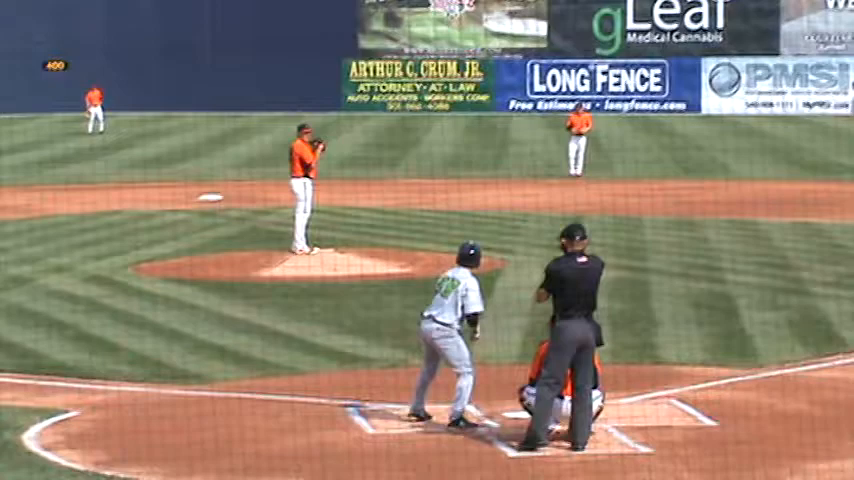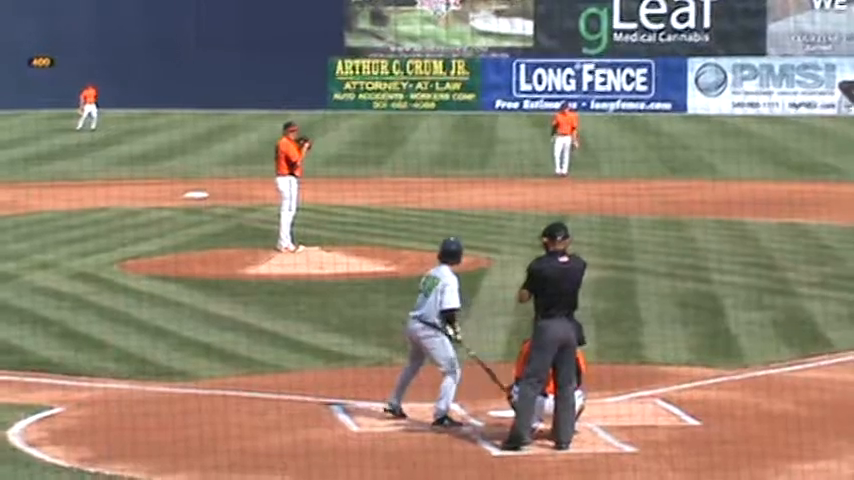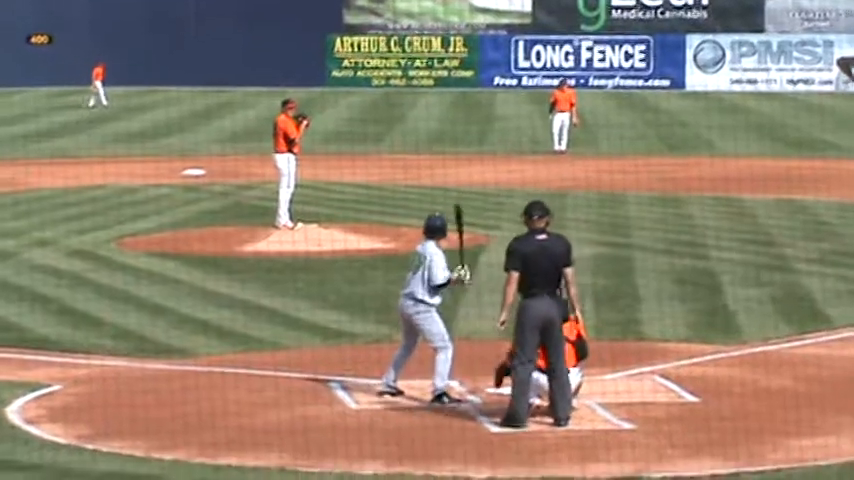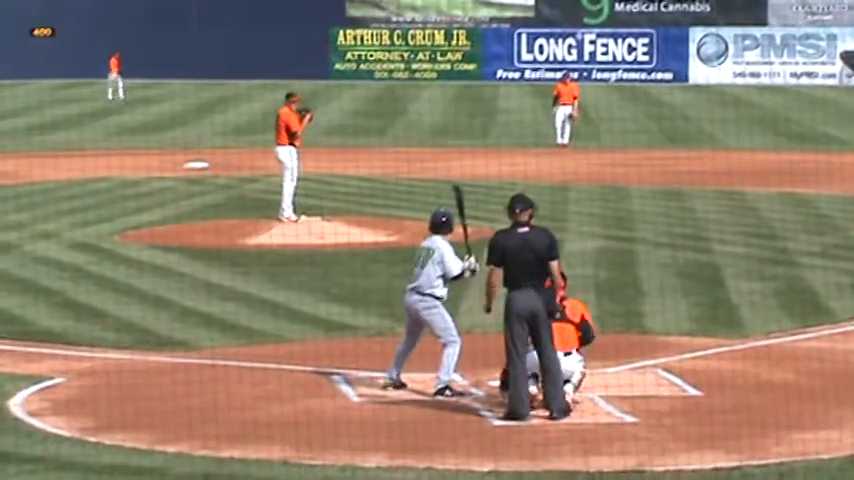
dt=0.5s
person 1, frame 1
left shoulder: (558, 266)
right shoulder: (597, 264)
left elbow: (540, 297)
left hip: (565, 328)
right hip: (588, 328)
left knee: (549, 382)
right knee: (584, 385)
left ankle: (537, 435)
right ankle: (580, 438)
person 1, frame 2
left shoulder: (539, 266)
right shoulder: (579, 265)
left elbow: (522, 298)
left hip: (547, 327)
right hip: (569, 327)
left knee: (531, 382)
right knee: (566, 384)
left ankle: (520, 434)
right ankle: (564, 437)
person 1, frame 3
left shoulder: (518, 245)
right shoulder: (561, 243)
left elbow: (512, 281)
right elbow: (570, 279)
left wrist: (504, 311)
right wrist: (575, 307)
left hip: (530, 306)
right hip: (554, 305)
left knee: (523, 363)
right knee: (557, 362)
left ankle: (518, 415)
right ankle: (562, 414)
person 1, frame 4
left shoulder: (500, 239)
right shoulder: (545, 236)
left elbow: (495, 276)
right elbow: (555, 273)
left wrist: (489, 301)
right wrist: (555, 296)
left hip: (516, 299)
right hip: (540, 298)
left knee: (516, 356)
right knee: (548, 353)
left ankle: (519, 409)
right ankle: (557, 406)
person 2, frame 1
left shoulder: (447, 275)
right shoulder: (469, 281)
left elbow: (444, 302)
right elbow: (472, 314)
right wrist: (475, 330)
left hip: (427, 325)
right hip: (444, 331)
left knee: (429, 368)
right knee: (466, 372)
left ankle: (417, 408)
right ankle: (456, 417)
person 2, frame 2
left shoulder: (431, 273)
right shoulder: (450, 278)
right elbow: (448, 311)
left wrist: (446, 326)
right wrist: (456, 330)
left hip: (414, 325)
right hip: (430, 330)
left knee: (413, 365)
right knee: (452, 371)
left ankle: (394, 404)
right ankle: (441, 416)
person 2, frame 3
left shoulder: (420, 249)
right shoulder: (435, 252)
right elbow: (439, 282)
left wrist: (454, 275)
right wrist: (458, 276)
left hip: (406, 302)
right hip: (421, 307)
left knee: (407, 345)
right knee: (444, 347)
left ankle: (388, 384)
right ankle: (439, 392)
person 2, frame 4
left shoulder: (425, 244)
right shoulder: (443, 246)
right elbow: (455, 274)
left wrist: (465, 267)
right wrist: (469, 265)
left hip: (412, 297)
right hip: (428, 302)
left knee: (410, 339)
right knee: (452, 341)
left ankle: (393, 378)
right ankle: (442, 386)
person 3, frame 1
left shoulder: (300, 145)
right shoulder: (301, 146)
left elbow: (307, 161)
right elbow: (311, 164)
left wrist: (315, 149)
right wrist: (318, 150)
left hip: (303, 181)
right hip: (303, 182)
left knee: (304, 212)
right knee: (302, 213)
left ankle: (300, 244)
right ankle: (299, 246)
person 3, frame 2
left shoulder: (286, 143)
right shoulder: (287, 143)
left elbow: (294, 159)
right elbow: (297, 163)
left wrist: (301, 148)
right wrist: (304, 148)
left hip: (287, 179)
right hip: (288, 180)
left knee: (289, 211)
right knee: (287, 211)
left ankle: (285, 242)
right ankle: (284, 244)
person 3, frame 3
left shoulder: (282, 120)
right shoulder: (285, 121)
left elbow: (290, 137)
right elbow: (295, 140)
left wrist: (298, 125)
right wrist: (302, 126)
left hip: (286, 156)
right hip: (286, 157)
left knee: (288, 188)
right knee: (286, 188)
left ankle: (284, 219)
right ankle: (282, 221)
person 3, frame 4
left shoulder: (284, 112)
right shoulder: (288, 113)
right elbow: (297, 133)
left wrist: (302, 119)
right wrist: (306, 120)
left hip: (285, 149)
right hip: (288, 150)
left knee: (290, 182)
right knee: (289, 182)
left ankle: (286, 212)
right ankle: (286, 214)
person 4, frame 1
left shoulder: (546, 346)
left elbow: (533, 381)
right elbow: (595, 383)
left hip: (557, 405)
left knee: (524, 392)
right knee: (599, 394)
left ankle: (551, 425)
person 4, frame 2
left shoulder: (530, 345)
left elbow: (519, 379)
right elbow: (578, 382)
left hip: (539, 402)
left knee: (513, 390)
right knee: (579, 392)
left ankle: (535, 424)
person 4, frame 3
right shoulder: (573, 320)
left elbow: (514, 355)
right elbow: (583, 354)
left hip: (539, 380)
right hip: (567, 379)
right knee: (576, 371)
left ankle: (533, 400)
person 4, frame 4
right shoulder: (577, 306)
right elbow: (589, 336)
right hip: (569, 361)
right knee: (579, 365)
left ankle: (532, 389)
right ankle: (568, 391)
